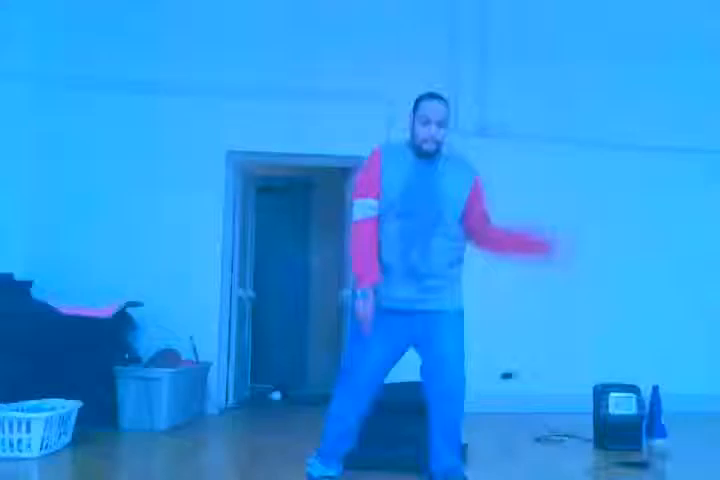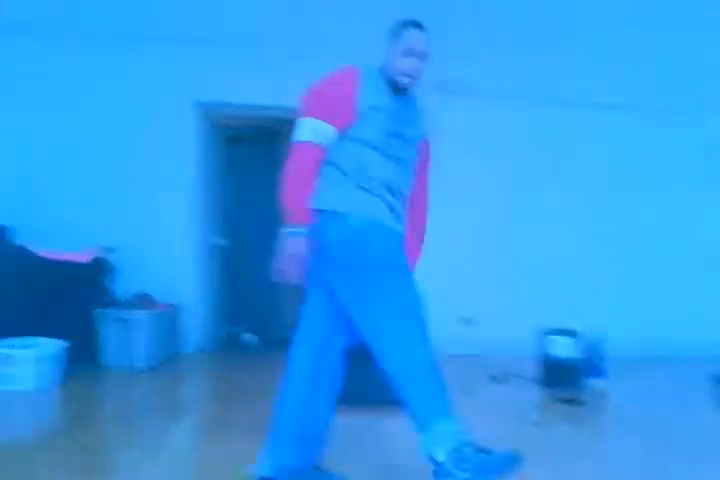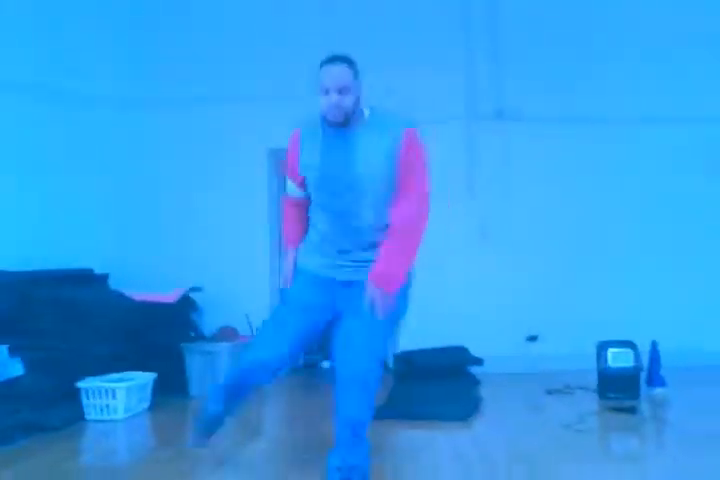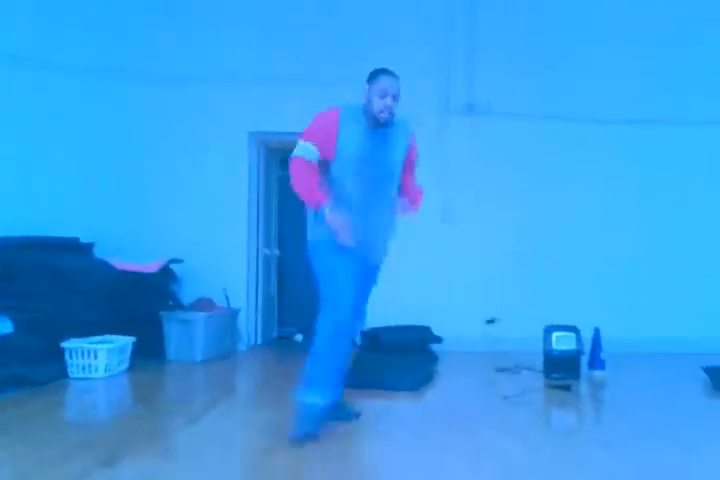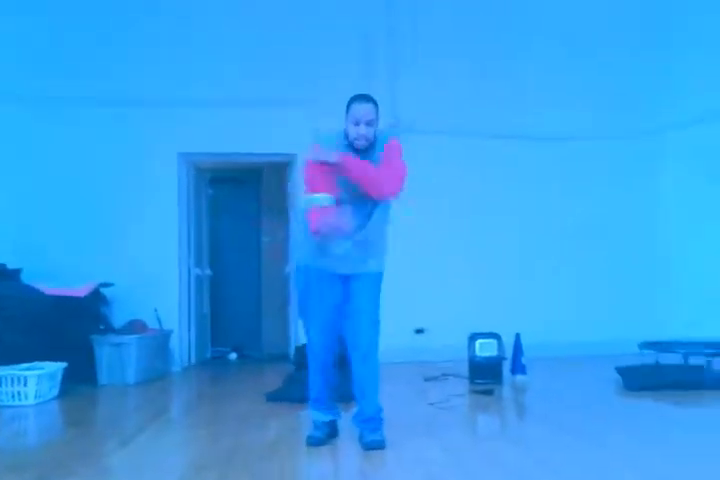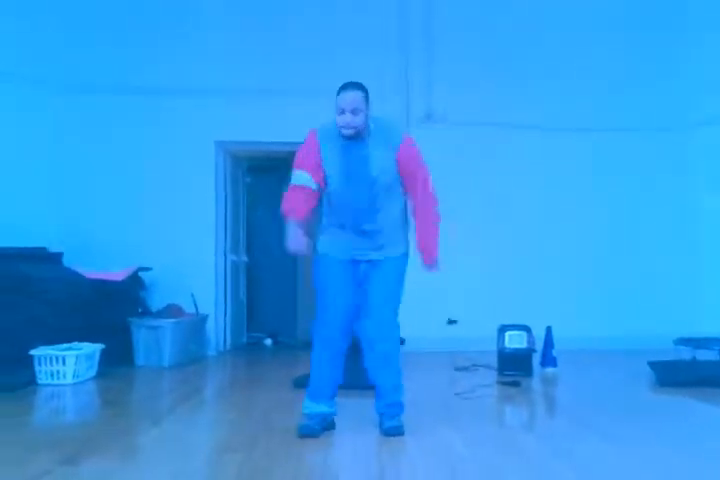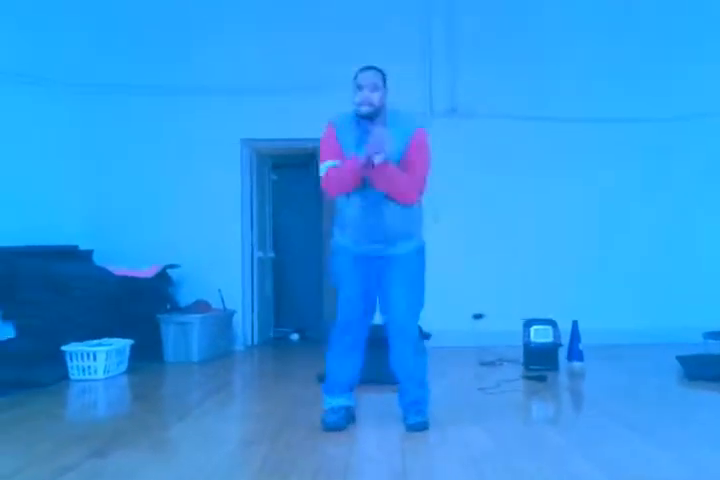
dt=0.3s
person 1, frame 1
left shoulder: (464, 175)
right shoulder: (380, 163)
left elbow: (482, 234)
right elbow: (363, 229)
left wrist: (540, 245)
right wrist: (366, 288)
left hip: (441, 306)
right hip: (385, 302)
left knee: (449, 393)
right knee: (357, 386)
person 1, frame 2
left shoulder: (416, 124)
right shoulder: (349, 85)
left elbow: (413, 201)
right elbow: (307, 151)
left wrist: (406, 262)
right wrist: (296, 229)
left hip: (368, 230)
right hip: (348, 222)
left knee: (325, 338)
right knee: (396, 324)
person 1, frame 3
left shoulder: (398, 137)
right shoulder: (305, 136)
left elbow: (411, 213)
right elbow: (296, 201)
left wrist: (386, 277)
right wrist: (292, 257)
left hip: (379, 276)
right hip: (319, 269)
left knee: (359, 369)
right knee: (275, 349)
right ankle: (225, 395)
person 1, frame 4
left shoulder: (403, 136)
right shoulder: (336, 120)
left elbow: (404, 181)
right elbow: (301, 165)
left wrist: (411, 197)
right wrist: (327, 208)
left hip: (370, 243)
right hip: (333, 239)
left knee: (346, 318)
right knee: (339, 311)
left ankle: (326, 399)
right ankle: (313, 401)
person 1, frame 5
left shoulder: (389, 149)
right shoulder: (322, 153)
left elbow: (387, 187)
right elbow: (318, 214)
left wrist: (342, 160)
right wrist: (335, 221)
left hip: (363, 265)
right hip: (318, 261)
left knee: (362, 342)
right knee: (320, 341)
left ankle: (370, 422)
right ankle: (323, 416)
person 1, frame 6
left shoulder: (397, 143)
right shoulder: (318, 141)
left elbow: (421, 197)
right elbow: (301, 189)
left wrist: (428, 249)
right wrist: (294, 223)
left hip: (384, 253)
right hip: (336, 251)
left knee: (380, 329)
right knee: (331, 327)
left ankle: (390, 409)
right ankle: (318, 409)
person 1, frame 7
left shoulder: (412, 133)
right shoulder: (337, 130)
left elbow: (411, 193)
right elbow: (333, 186)
left wrist: (381, 162)
right wrist: (363, 158)
left hip: (403, 249)
right hip: (353, 247)
left knee: (402, 327)
right knee: (350, 323)
left ankle: (414, 405)
right ankle: (339, 401)
